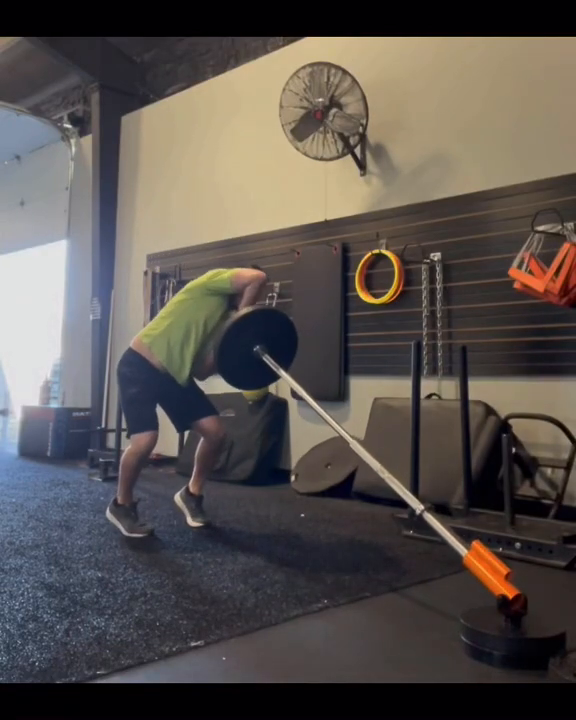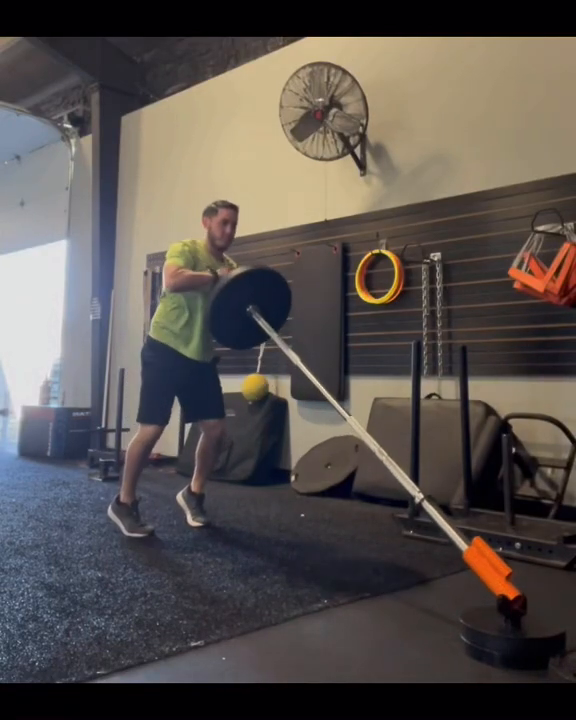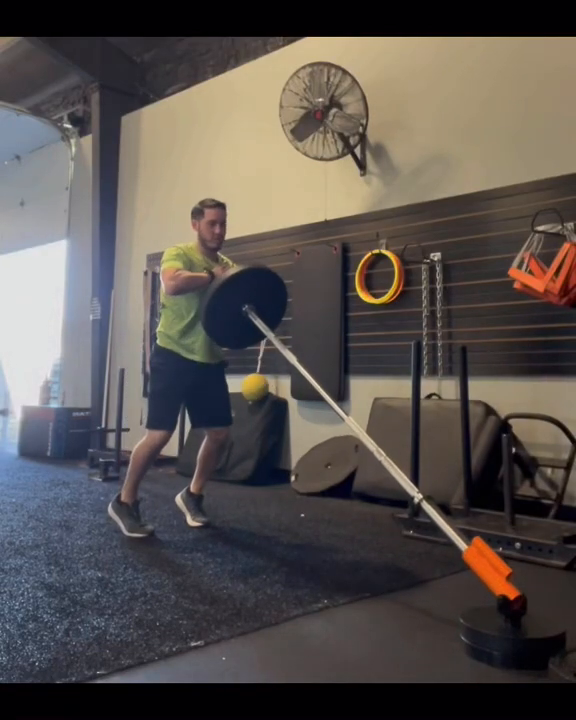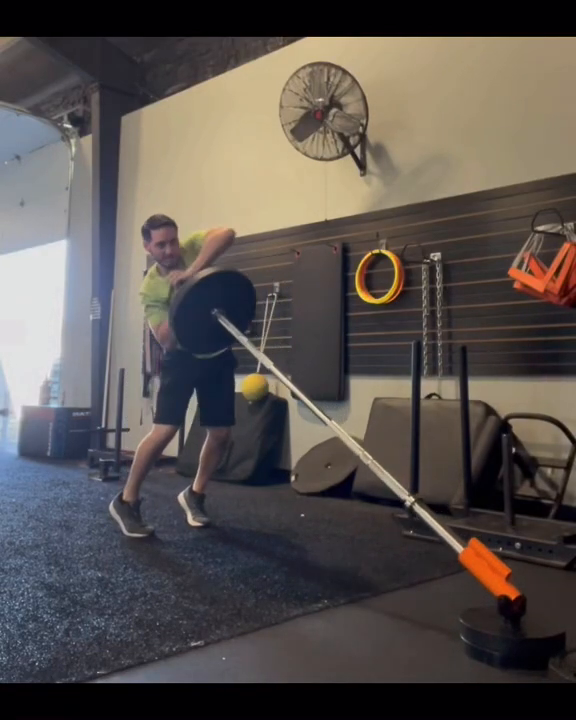
dt=0.5s
person 1, frame 1
left shoulder: (222, 319)
right shoulder: (212, 282)
left elbow: (201, 371)
right elbow: (257, 277)
left hip: (175, 375)
right hip: (140, 366)
left knee: (215, 432)
right knee: (144, 440)
left ankle: (191, 495)
right ankle: (121, 506)
person 1, frame 2
left shoulder: (230, 267)
right shoulder: (184, 249)
right elbow: (172, 283)
right wrist: (214, 276)
left hip: (201, 357)
right hip: (165, 350)
left knee: (215, 429)
right knee: (151, 429)
left ankle: (193, 494)
right ankle: (123, 503)
person 1, frame 3
left shoulder: (229, 266)
right shoulder: (178, 254)
right elbow: (172, 284)
right wrist: (212, 276)
left hip: (209, 360)
right hip: (174, 357)
left knee: (219, 434)
right knee: (159, 435)
left ankle: (192, 496)
right ankle: (124, 502)
person 1, frame 4
left shoulder: (192, 248)
right shoulder: (150, 289)
left elbow: (226, 234)
right elbow: (166, 340)
left wrist: (192, 272)
left hip: (218, 356)
right hip: (183, 358)
left knee: (220, 433)
right knee: (164, 430)
left ankle: (194, 495)
right ankle: (125, 502)
